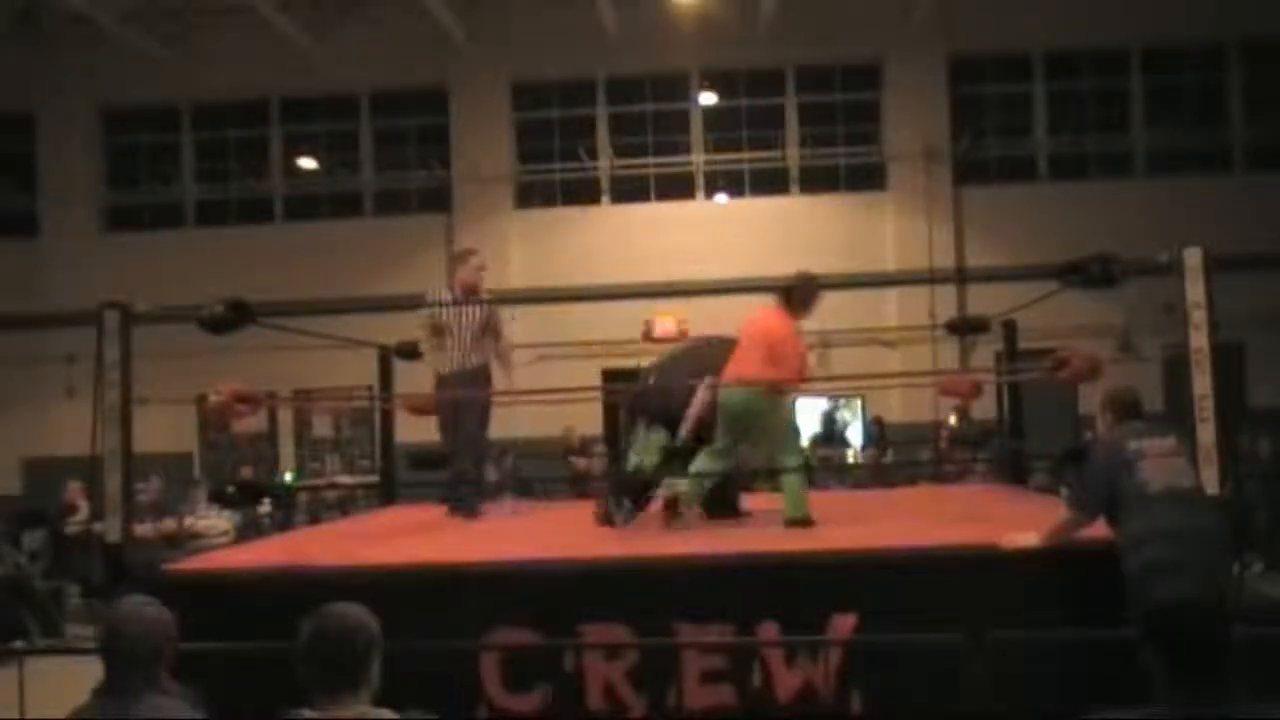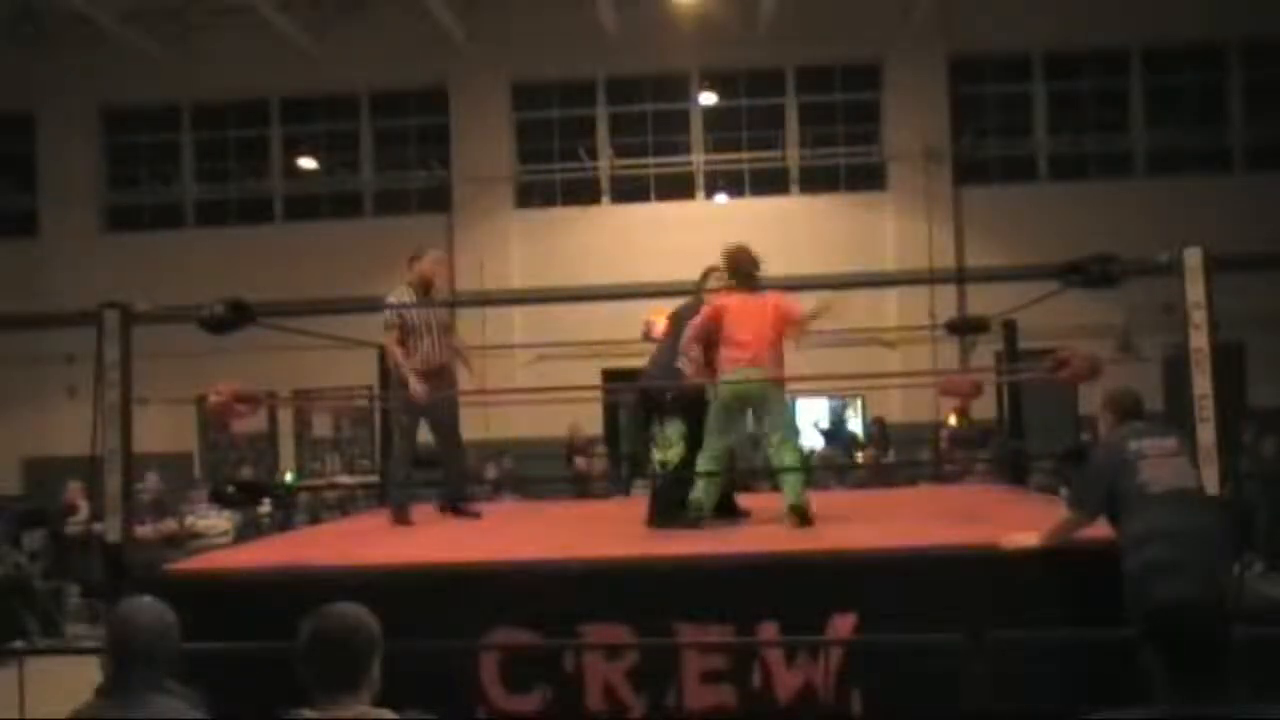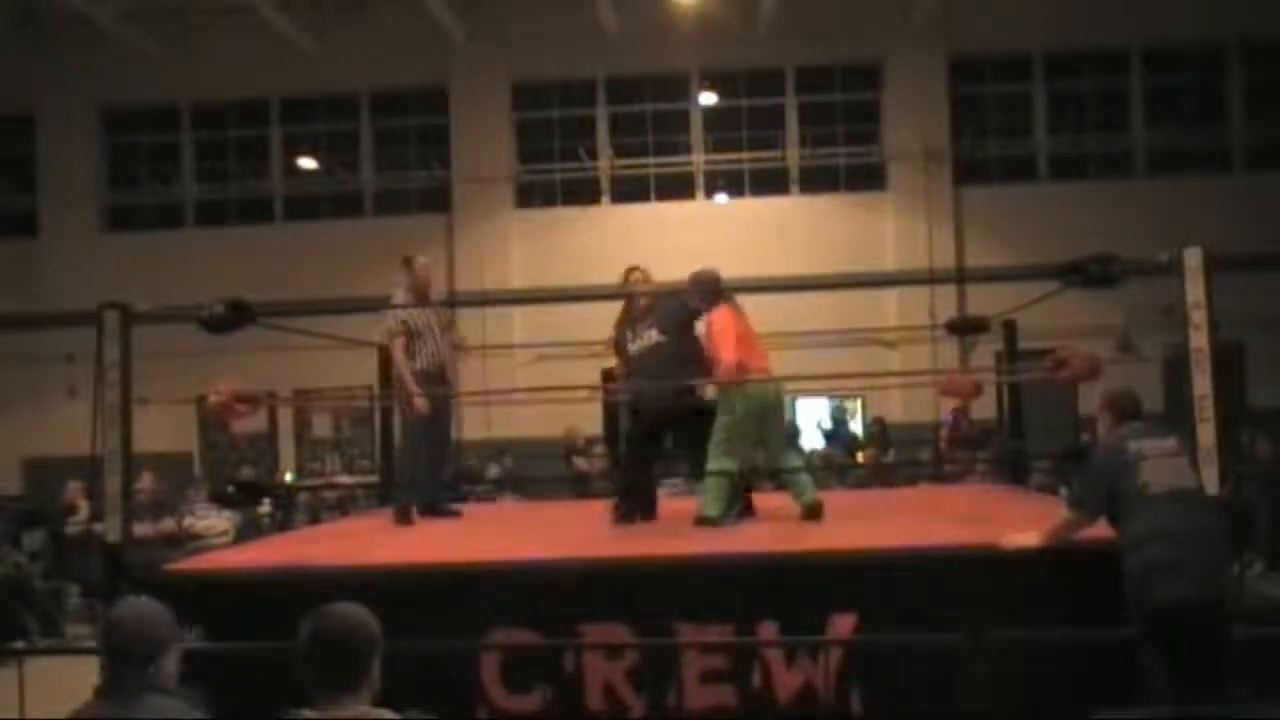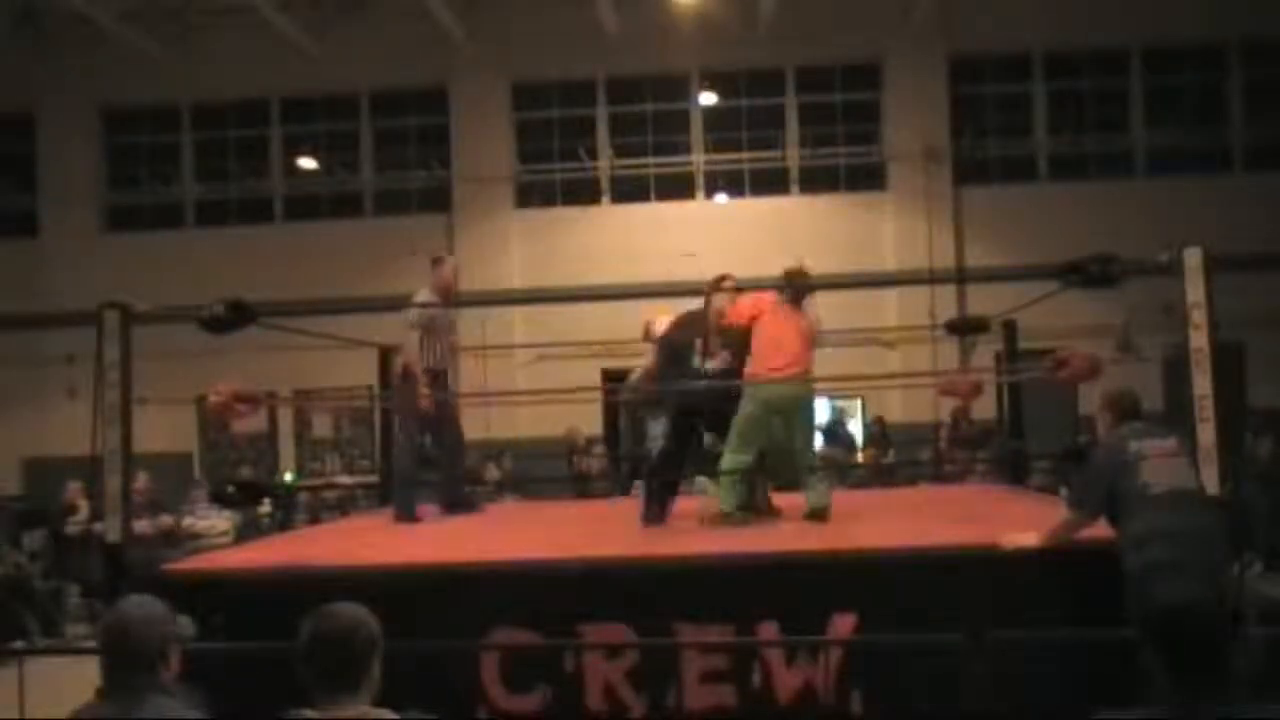
dt=0.7s
person 1, frame 1
left shoulder: (1109, 448)
right shoulder: (1173, 442)
left elbow: (1082, 515)
left wrist: (1039, 539)
left hip: (1157, 565)
right hip: (1207, 550)
left knee: (1173, 676)
right knee: (1208, 667)
person 1, frame 2
left shoulder: (1110, 448)
right shoulder: (1175, 442)
left elbow: (1082, 514)
left wrist: (1039, 539)
left hip: (1157, 566)
right hip: (1208, 550)
left knee: (1171, 675)
right knee: (1209, 668)
person 1, frame 3
left shoulder: (1110, 448)
right shoulder: (1173, 442)
left elbow: (1083, 515)
left wrist: (1040, 538)
left hip: (1157, 565)
right hip: (1206, 550)
left knee: (1171, 674)
right knee: (1209, 671)
person 1, frame 4
left shoulder: (1110, 449)
right shoulder: (1174, 442)
left elbow: (1082, 515)
left wrist: (1039, 539)
left hip: (1157, 566)
right hip: (1207, 553)
left knee: (1172, 672)
right knee: (1210, 672)
person 2, frame 1
left shoulder: (486, 303)
right shoulder: (436, 301)
left elbow: (499, 341)
right elbow: (430, 339)
left wrist: (508, 375)
right wrist: (437, 362)
left hip: (476, 379)
right hip: (448, 380)
left knee: (473, 439)
right knee: (452, 441)
left ankle: (469, 499)
right ankle: (460, 497)
person 2, frame 2
left shoulder: (436, 301)
right shoulder: (396, 301)
left elbow: (449, 338)
right elbow: (392, 345)
left wrist: (464, 359)
right wrist: (411, 379)
left hip: (440, 380)
right hip: (411, 382)
left knee: (451, 441)
right knee: (404, 444)
left ankle: (454, 499)
right ankle: (399, 506)
person 2, frame 3
left shoulder: (434, 304)
right shoulder: (398, 309)
left elbow: (450, 338)
right elbow: (398, 354)
right wrist: (414, 392)
left hip: (440, 382)
right hip: (416, 383)
left knee: (439, 445)
right knee: (412, 447)
left ankle: (431, 501)
right ankle: (403, 507)
person 2, frame 4
left shoulder: (444, 304)
right shoulder: (423, 303)
right elbow: (412, 349)
left wrist: (446, 386)
right wrist: (422, 389)
left hip: (440, 381)
right hip: (420, 381)
left knee: (452, 442)
left ankle: (453, 497)
right ankle: (404, 506)
person 3, frame 1
left shoulder: (761, 315)
right shoulder: (789, 329)
right elbow: (789, 379)
left hip: (728, 391)
right hip: (757, 395)
left knee: (719, 450)
right knee: (789, 453)
left ankle: (681, 492)
right ankle: (796, 513)
person 3, frame 2
left shoulder: (720, 302)
right shoulder: (774, 301)
left elbow: (694, 330)
right elbow: (801, 318)
left wrist: (686, 350)
right wrist: (819, 310)
left hip: (729, 382)
right hip: (765, 381)
left knee: (714, 446)
right knee: (784, 444)
left ankle: (698, 503)
right ankle: (796, 502)
person 3, frame 3
left shoulder: (716, 318)
right shoulder: (732, 309)
left elbow: (731, 358)
left wrist: (715, 387)
left hip: (742, 391)
right hip: (768, 386)
left knee: (721, 451)
right knee: (780, 449)
left ankle: (711, 511)
right ankle: (810, 501)
person 3, frame 4
left shoulder: (763, 302)
right shoulder: (807, 321)
left elbow: (731, 315)
left hip: (762, 389)
right hip: (799, 389)
left knee: (737, 450)
right knee: (803, 450)
left ankle: (727, 508)
right ankle: (819, 504)
person 4, frame 1
right shoulder: (728, 353)
right elbow: (707, 389)
right wrist: (688, 427)
right hip: (664, 398)
right knee: (647, 458)
right ankle: (617, 507)
person 4, frame 2
right shoulder: (694, 312)
right wrist: (707, 385)
left hip: (686, 389)
right hip: (669, 388)
right knee: (675, 453)
left ankle: (720, 506)
right ankle: (664, 513)
person 4, frame 3
left shoulder: (673, 302)
right shoulder: (625, 322)
right elbow: (625, 360)
right wrist: (622, 377)
left hip: (687, 393)
right hip: (647, 398)
left knee: (704, 449)
right knee: (638, 452)
right ankle: (631, 507)
person 4, frame 4
right shoulder: (688, 323)
right elbow: (659, 351)
right wrist: (642, 374)
left hip: (722, 399)
right hip: (681, 400)
right knee: (671, 453)
right ankle: (655, 507)
